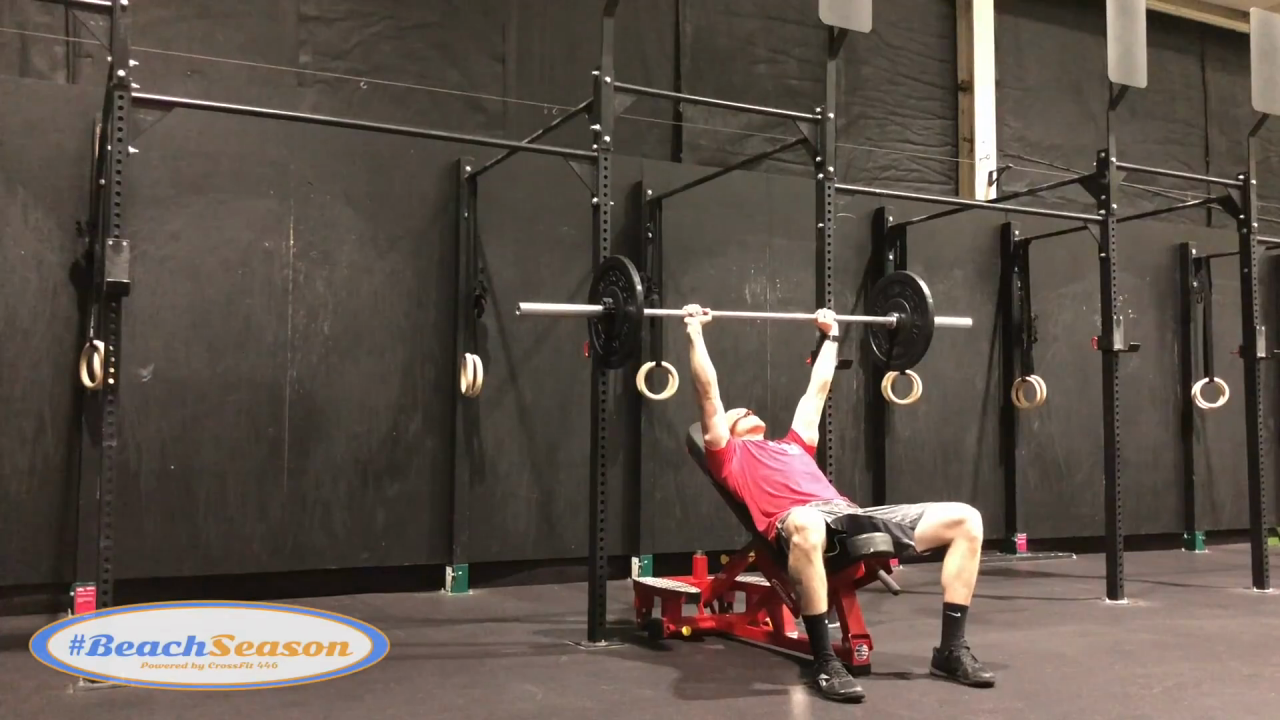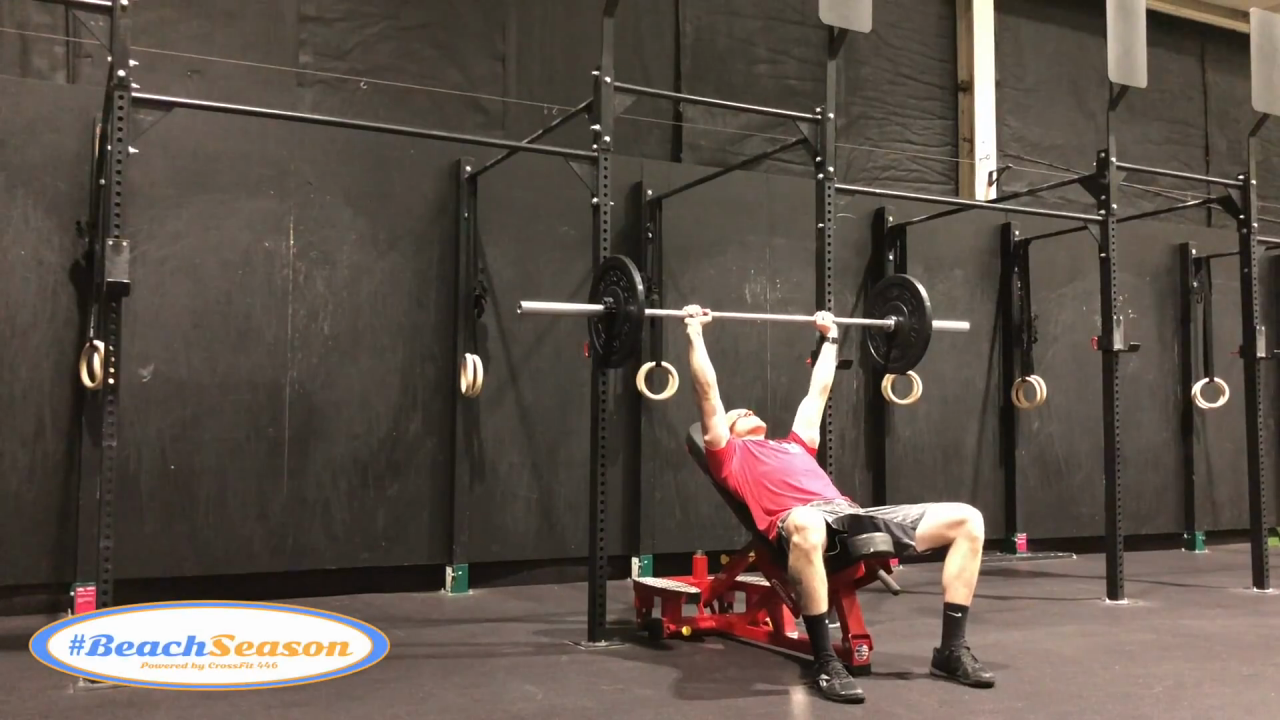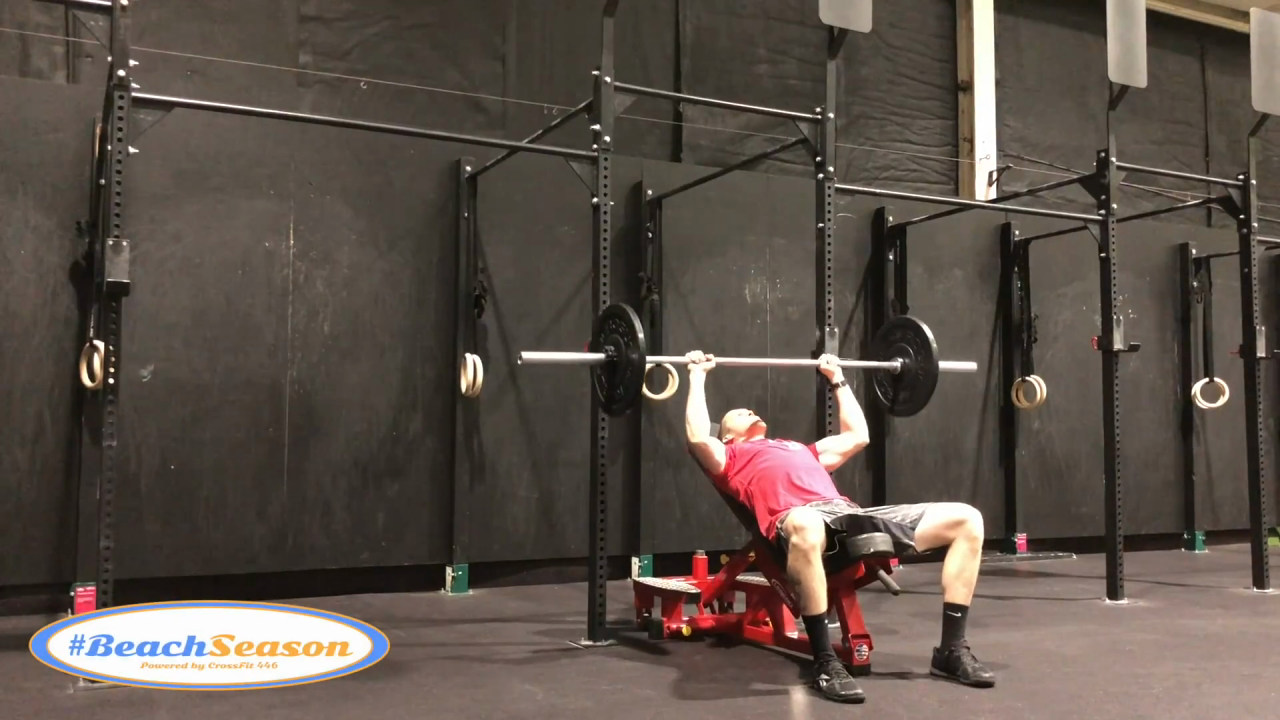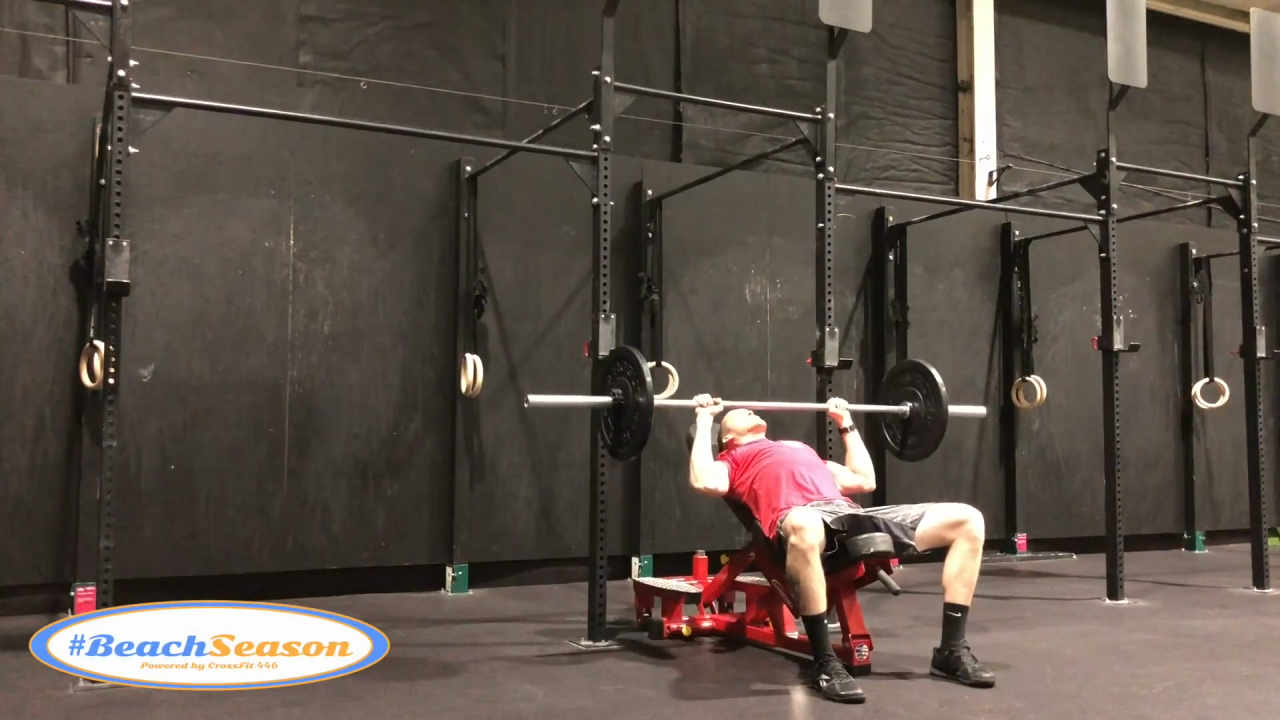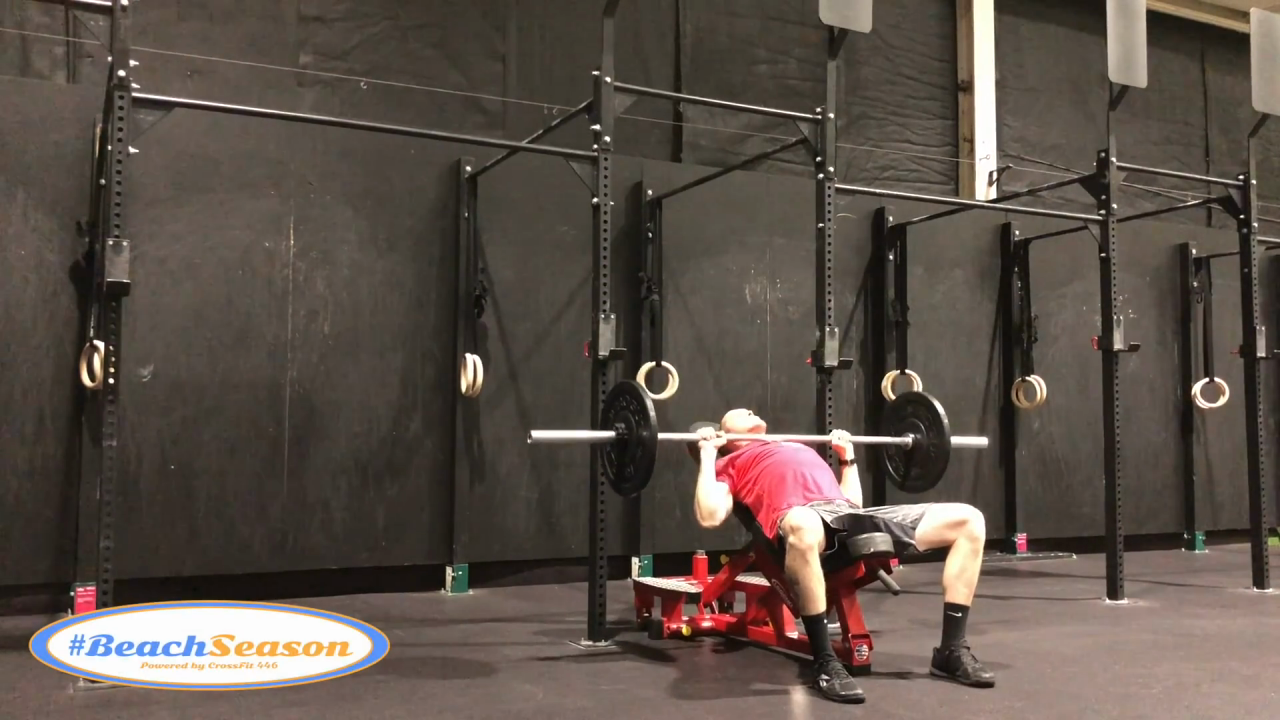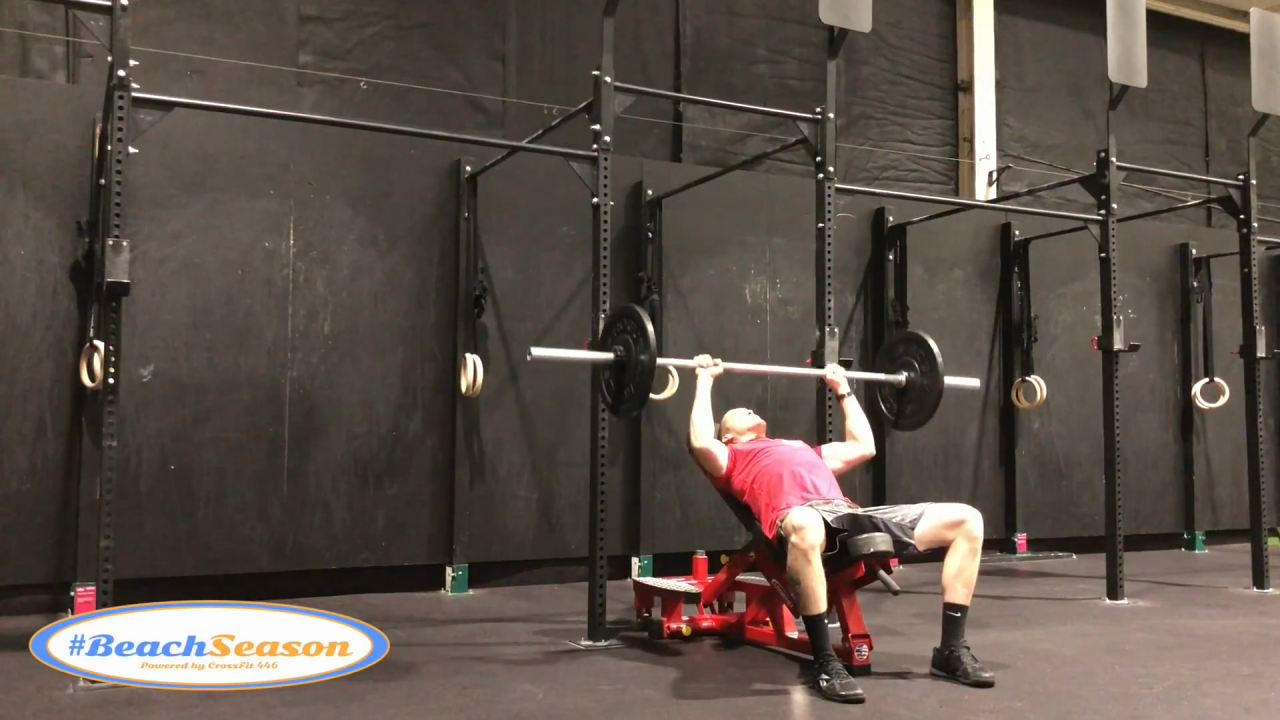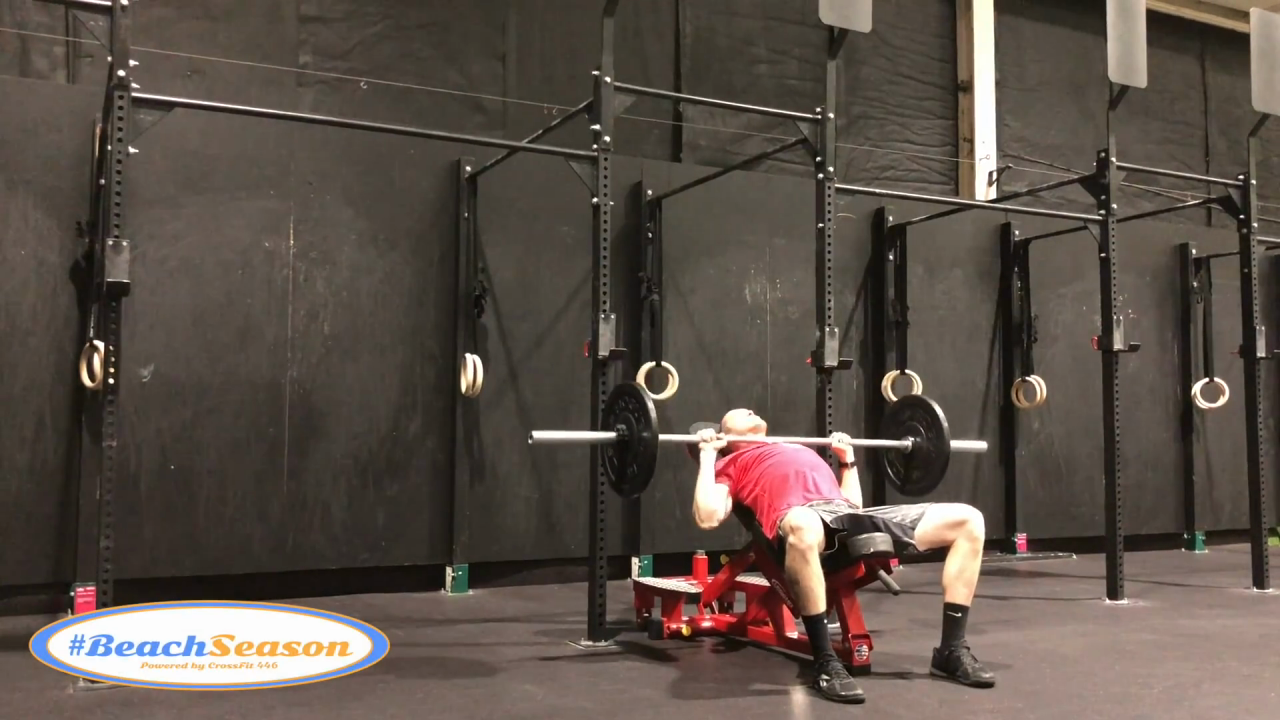
dt=0.7s
person 1, frame 1
left shoulder: (795, 445)
right shoulder: (729, 454)
left elbow: (818, 389)
right elbow: (708, 393)
left wrist: (831, 335)
right wrist: (695, 331)
left hip: (851, 516)
right hip: (802, 521)
left knee: (965, 520)
right knee: (806, 528)
left ankle: (952, 651)
right ankle: (825, 662)
person 1, frame 2
left shoulder: (795, 444)
right shoulder: (729, 454)
left elbow: (818, 392)
right elbow: (707, 393)
left wrist: (830, 336)
right wrist: (695, 332)
left hip: (852, 515)
right hip: (802, 521)
left knee: (967, 521)
right knee: (806, 527)
left ankle: (952, 650)
right ankle: (826, 662)
person 1, frame 3
left shoulder: (798, 449)
right shoulder: (729, 458)
left elbow: (858, 436)
right elbow: (698, 438)
left wrist: (837, 380)
right wrist: (698, 377)
left hip: (853, 515)
right hip: (802, 521)
left knee: (967, 520)
right knee: (805, 527)
left ankle: (951, 650)
right ankle: (825, 662)
person 1, frame 4
left shoulder: (801, 448)
right shoulder: (732, 460)
left elbow: (865, 480)
right elbow: (705, 482)
left wrist: (846, 423)
right wrist: (704, 421)
left hip: (852, 515)
right hip: (804, 518)
left knee: (967, 520)
right knee: (804, 525)
left ankle: (952, 650)
right ankle: (825, 662)
person 1, frame 5
left shoulder: (802, 451)
right shoulder: (731, 465)
right elbow: (709, 517)
left wrist: (847, 457)
right wrist: (708, 453)
left hip: (850, 515)
right hip: (801, 518)
left knee: (968, 521)
right knee: (804, 527)
left ankle: (952, 651)
right ankle: (825, 662)
person 1, frame 6
left shoulder: (802, 451)
right shoulder: (732, 459)
left elbow: (863, 447)
right elbow: (702, 442)
left wrist: (843, 389)
right wrist: (705, 381)
left hip: (852, 516)
right hip: (803, 520)
left knee: (967, 521)
right knee: (805, 526)
left ankle: (951, 651)
right ankle: (825, 662)
person 1, frame 7
left shoulder: (804, 453)
right shoulder: (731, 466)
right elbow: (708, 517)
left wrist: (847, 459)
right wrist: (708, 454)
left hip: (849, 515)
right hip: (801, 519)
left knee: (967, 521)
right knee: (804, 527)
left ankle: (951, 651)
right ankle: (826, 663)
